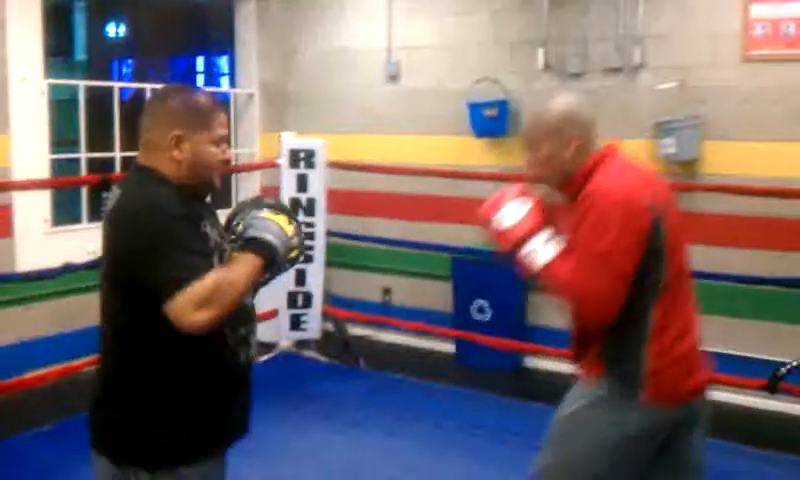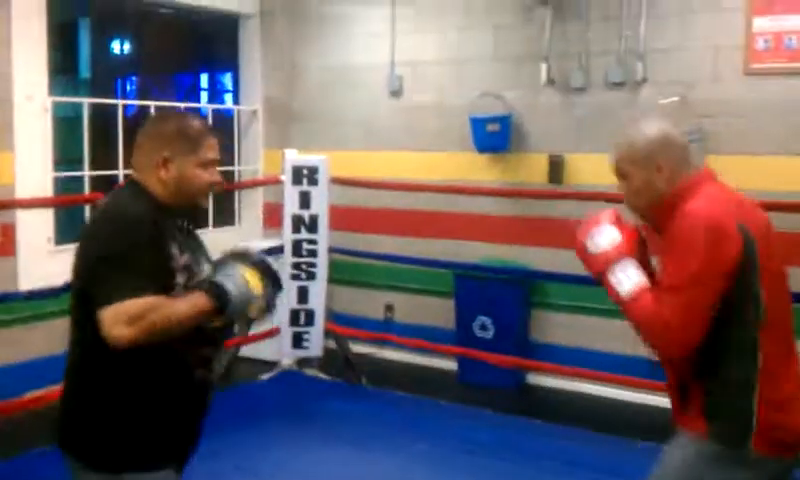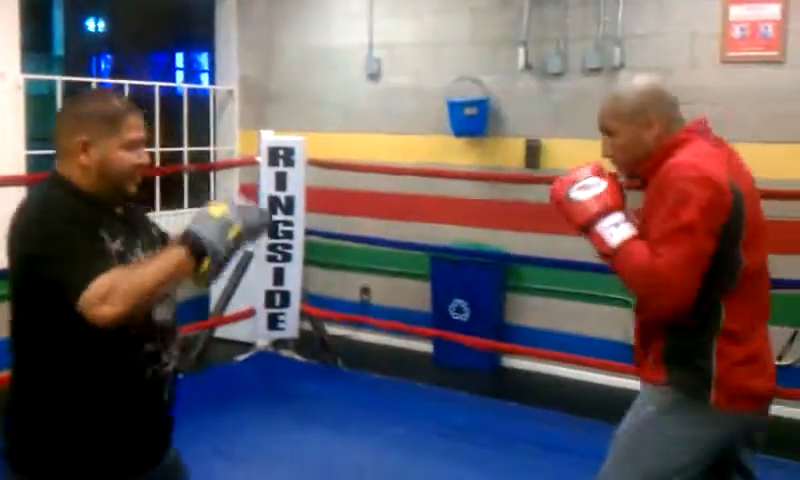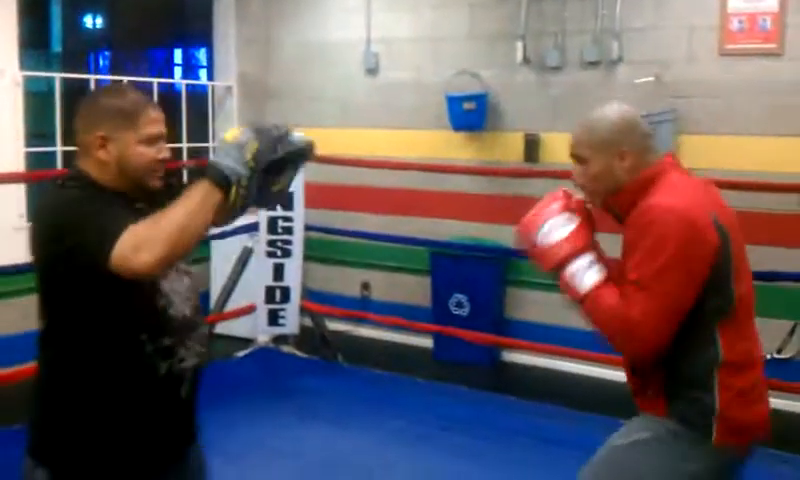
dt=0.3s
person 1, frame 1
left shoulder: (172, 200)
right shoulder: (151, 210)
right elbow: (196, 308)
left wrist: (240, 243)
right wrist: (261, 250)
right hip: (158, 439)
person 1, frame 2
left shoulder: (166, 219)
right shoulder: (124, 224)
right elbow: (125, 324)
left wrist: (226, 285)
right wrist: (218, 297)
right hip: (120, 447)
person 1, frame 3
left shoulder: (116, 207)
right shoulder: (50, 219)
left elbow: (150, 272)
right elbow: (109, 303)
left wrist: (203, 249)
right wrist: (197, 243)
person 1, frame 4
left shoulder: (146, 195)
right shoulder: (72, 209)
left elbow: (208, 213)
right elbow: (144, 255)
left wrist: (258, 173)
right wrist: (221, 174)
person 2, frame 1
left shoulder: (608, 194)
right shoulder: (633, 181)
left elbow: (594, 300)
left wrist: (529, 240)
right wrist: (537, 237)
left hip: (631, 388)
person 2, frame 2
left shoulder: (699, 221)
right shoulder: (727, 208)
left elbow: (672, 335)
left wrist: (618, 267)
right wrist: (633, 265)
left hip: (729, 434)
person 2, frame 3
left shoulder: (689, 177)
right shoulder: (714, 163)
left elbow: (664, 291)
left wrist: (602, 218)
right wrist: (613, 215)
left hip: (697, 392)
right hip: (736, 385)
person 2, frame 4
left shoulder: (668, 215)
right shoulder: (689, 195)
left elbow: (636, 333)
right elbow: (634, 295)
left wrist: (569, 258)
right wrist: (581, 246)
left hip: (690, 421)
right hip: (722, 412)
